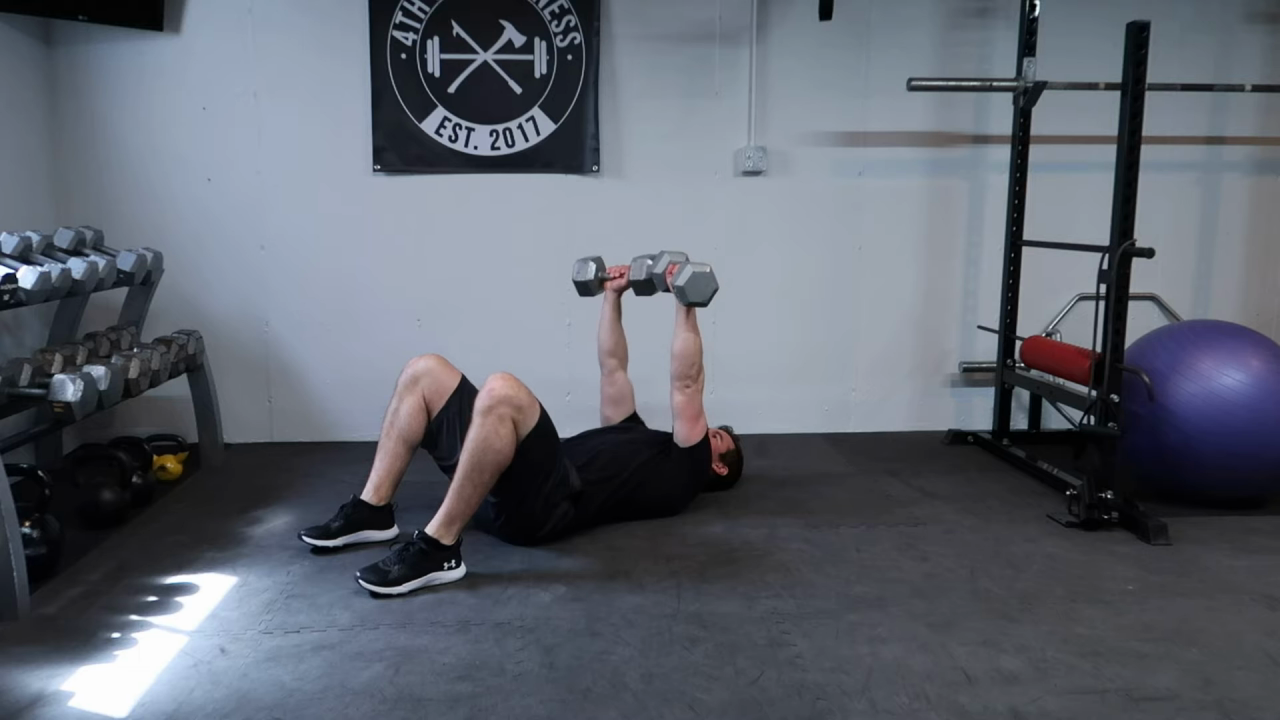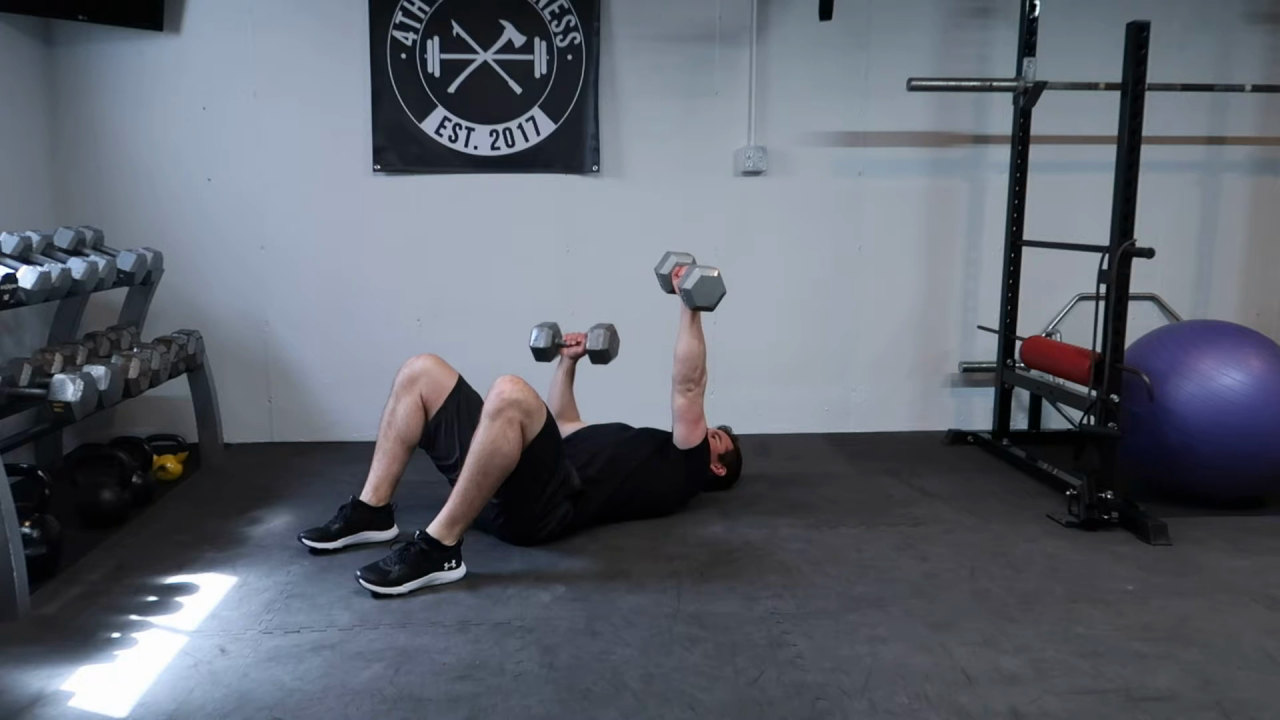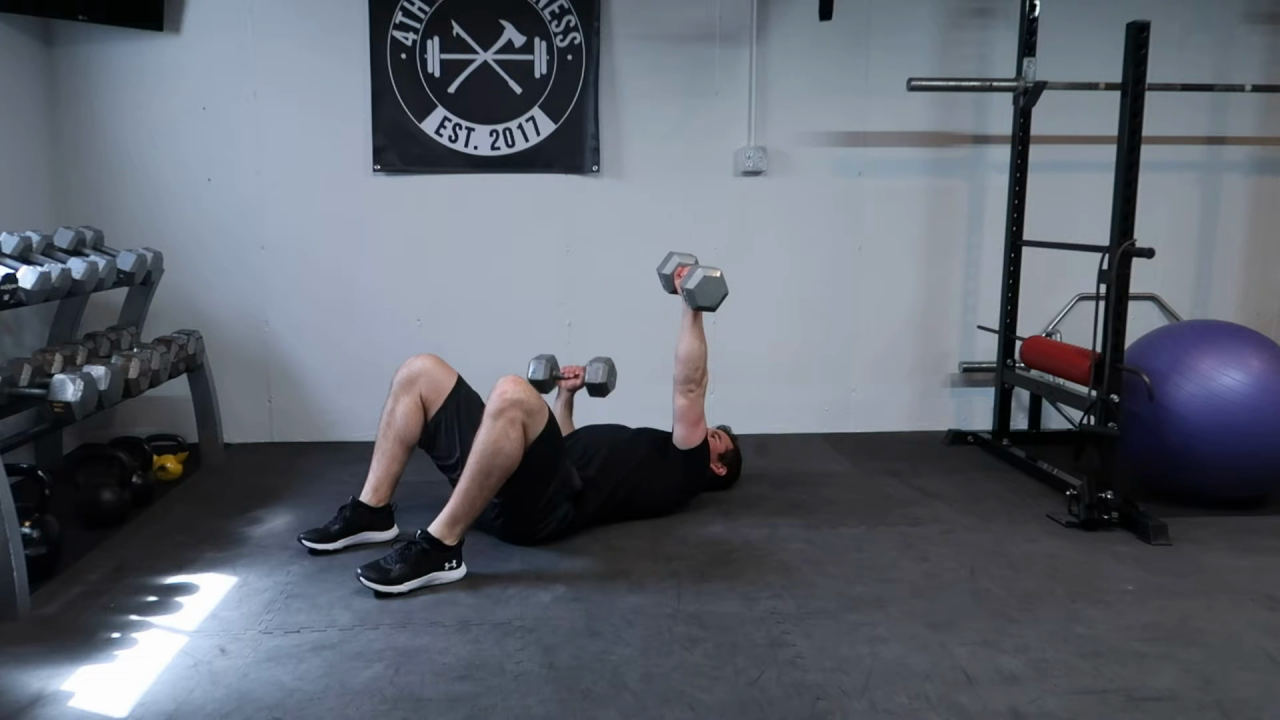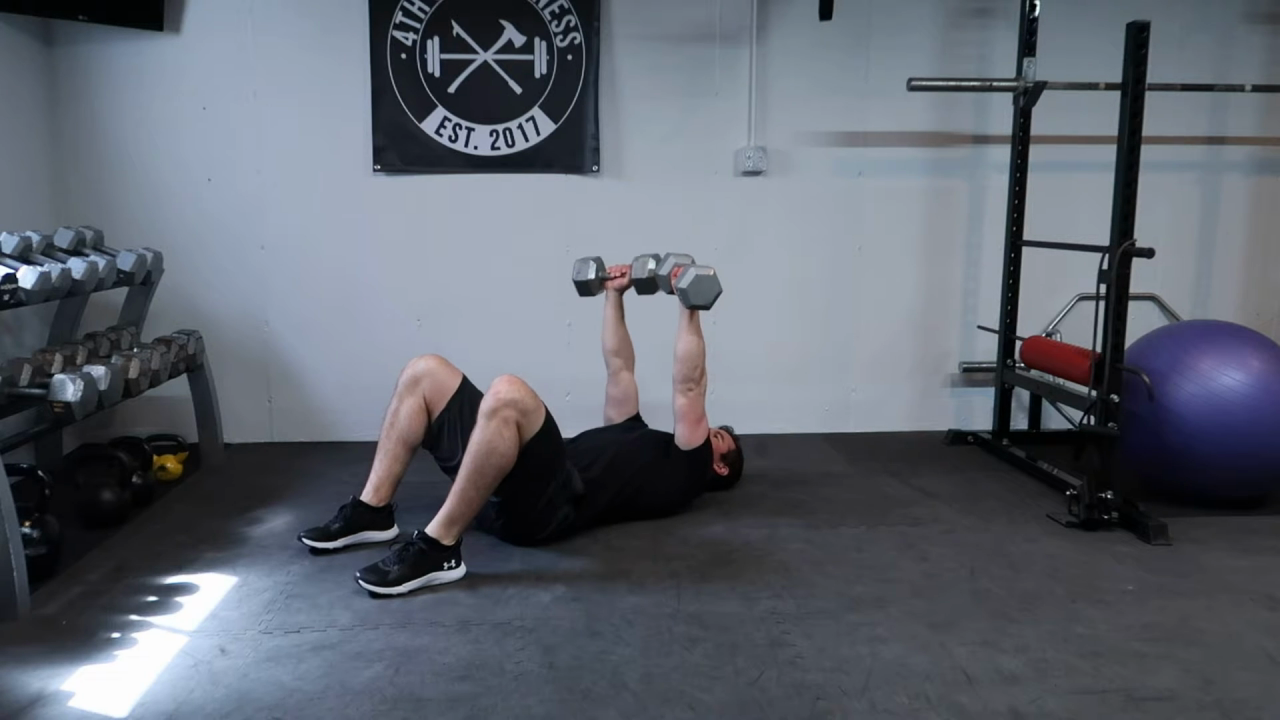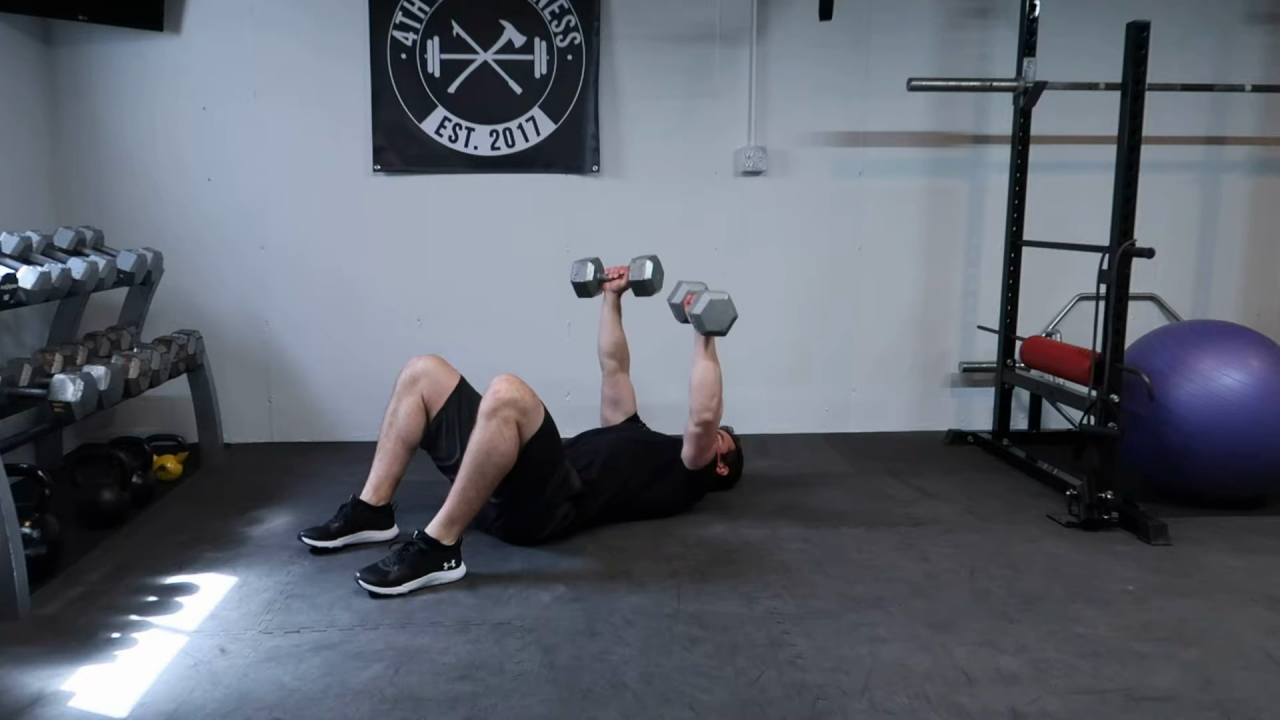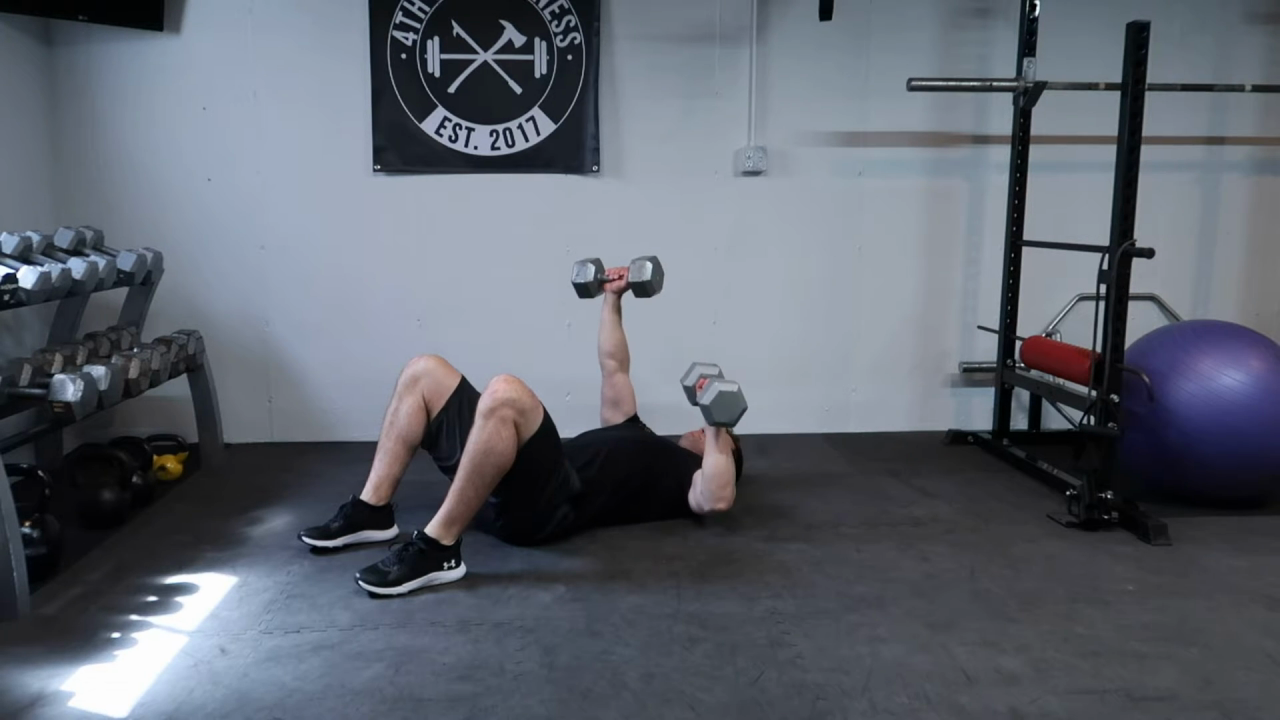
dt=0.7s
person 1, frame 1
left shoulder: (683, 471)
right shoulder: (640, 441)
left elbow: (686, 385)
right elbow: (614, 369)
left wrist: (685, 306)
right wrist: (613, 298)
left hip: (543, 502)
right hip: (502, 491)
left knee: (501, 391)
right knee: (425, 371)
left ankle: (438, 546)
right ankle: (372, 510)
person 1, frame 2
left shoulder: (682, 470)
right shoulder: (640, 446)
left elbow: (688, 389)
right elbow: (564, 423)
left wrist: (690, 307)
right wrist: (568, 364)
left hip: (543, 502)
right hip: (501, 487)
left knee: (510, 393)
right knee: (422, 371)
left ankle: (438, 546)
right ankle: (372, 511)
person 1, frame 3
left shoulder: (683, 469)
right shoulder: (642, 447)
left elbow: (689, 389)
left wrist: (692, 309)
right wrist: (567, 391)
left hip: (545, 503)
right hip: (500, 488)
left knee: (513, 392)
right knee: (421, 371)
left ankle: (439, 546)
right ankle: (371, 511)
person 1, frame 4
left shoulder: (685, 471)
right shoulder: (638, 439)
left elbow: (689, 389)
right elbow: (620, 369)
left wrist: (689, 310)
right wrist: (614, 298)
left hip: (547, 502)
right hip: (501, 489)
left knee: (506, 393)
right knee: (426, 371)
left ankle: (437, 546)
right ankle: (372, 510)
person 1, frame 5
left shoulder: (687, 473)
right shoulder: (639, 438)
left elbow: (704, 417)
right elbow: (614, 370)
left wrist: (704, 338)
right wrist: (612, 299)
left hip: (546, 503)
right hip: (502, 489)
left knee: (506, 392)
right knee: (424, 371)
left ankle: (438, 546)
right ankle: (371, 510)
person 1, frame 6
left shoulder: (688, 474)
right shoulder: (639, 438)
left elbow: (717, 500)
right elbow: (614, 370)
left wrist: (717, 430)
right wrist: (612, 300)
left hip: (545, 503)
right hip: (500, 488)
left knee: (504, 392)
right knee: (425, 372)
left ankle: (437, 546)
right ankle: (371, 510)
